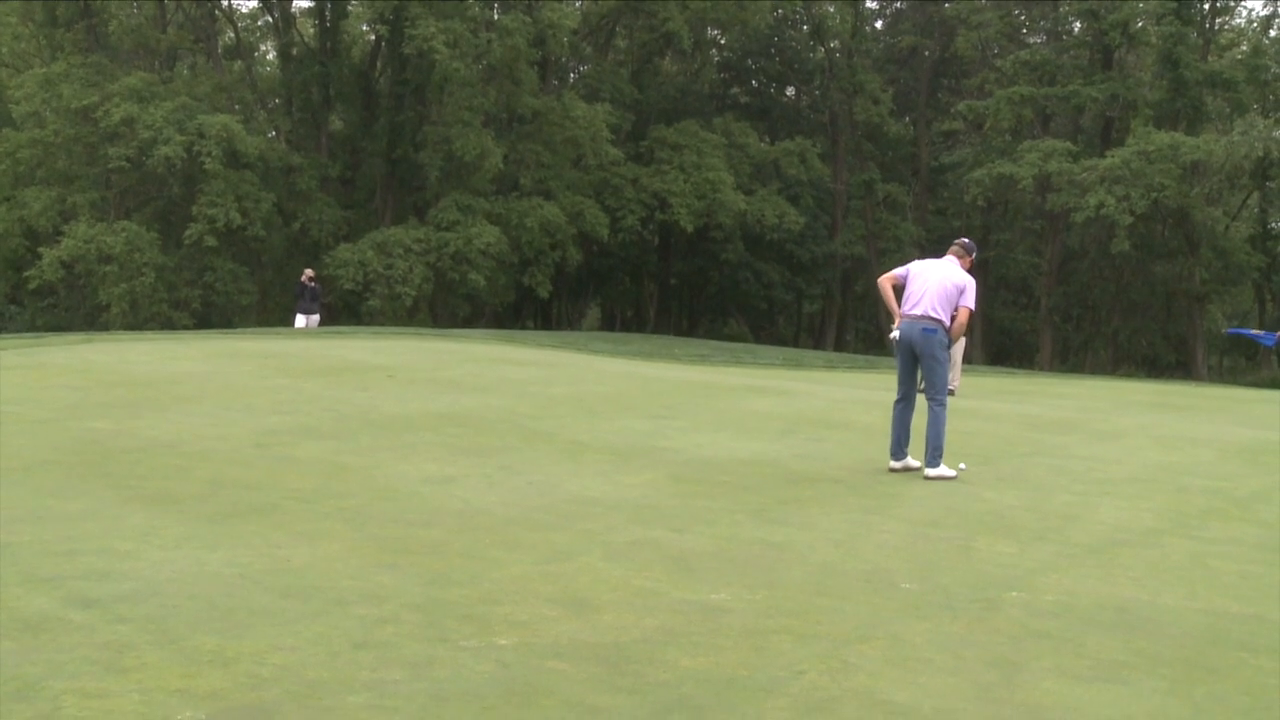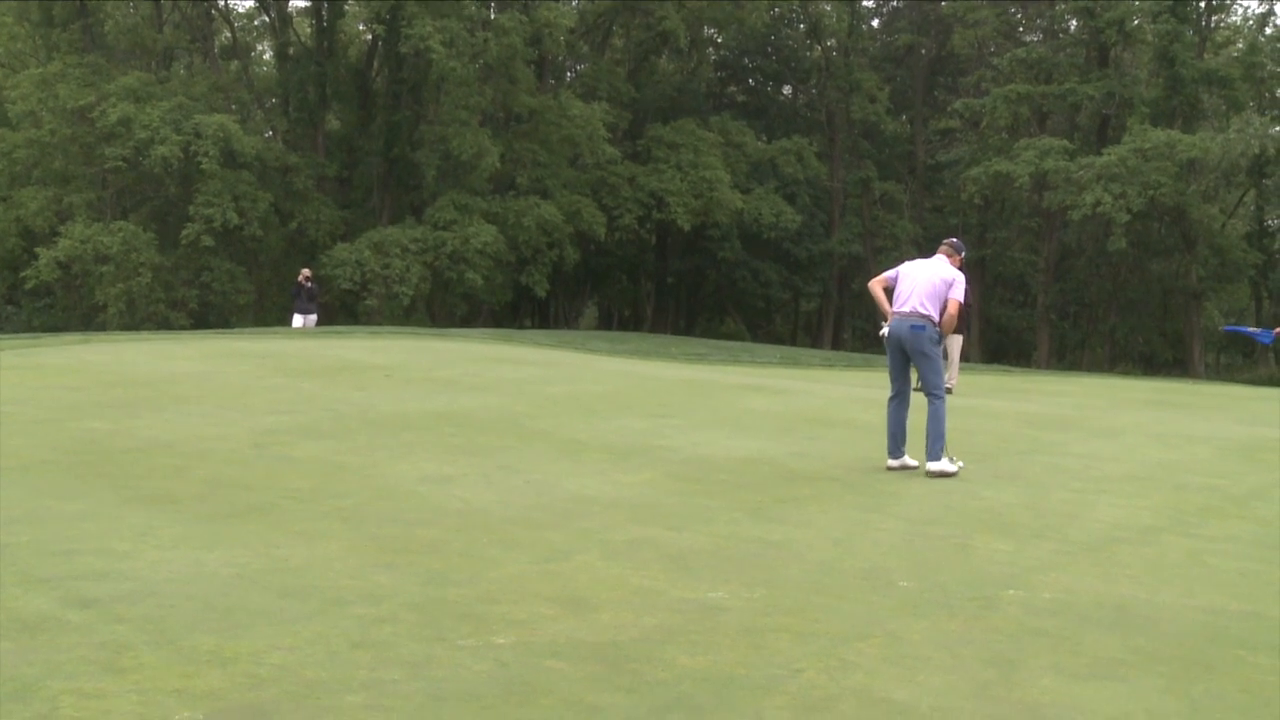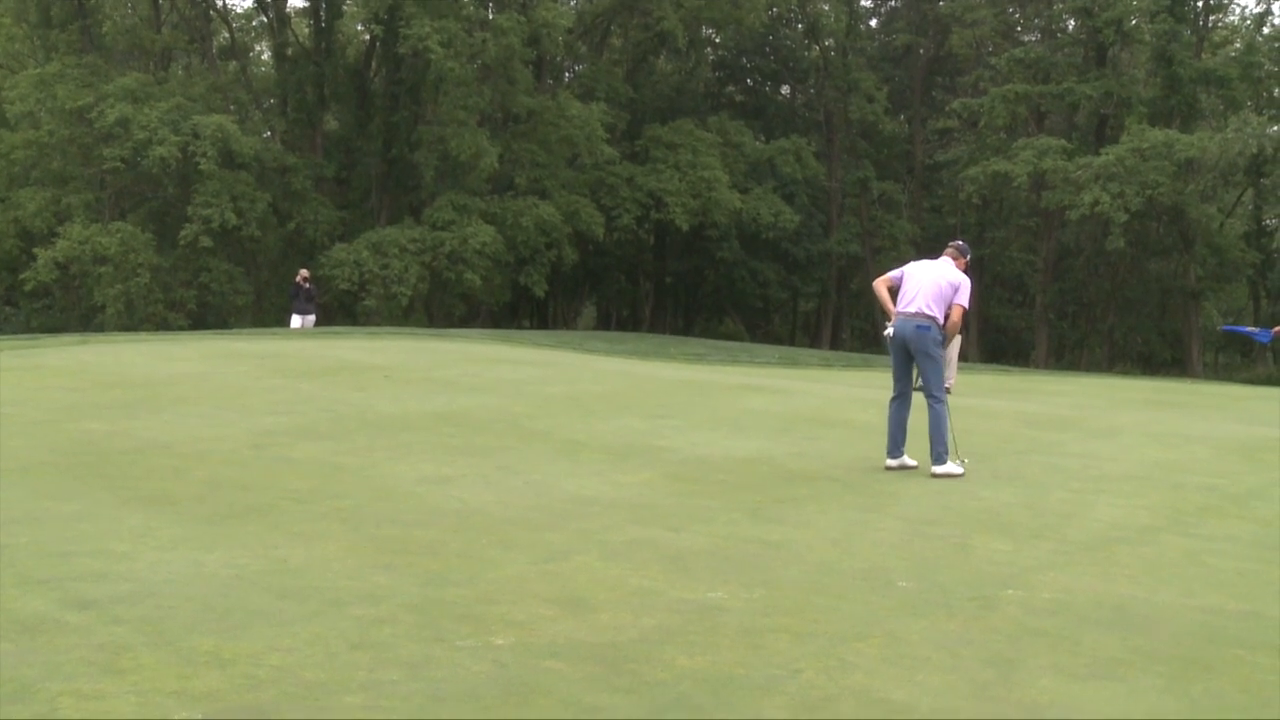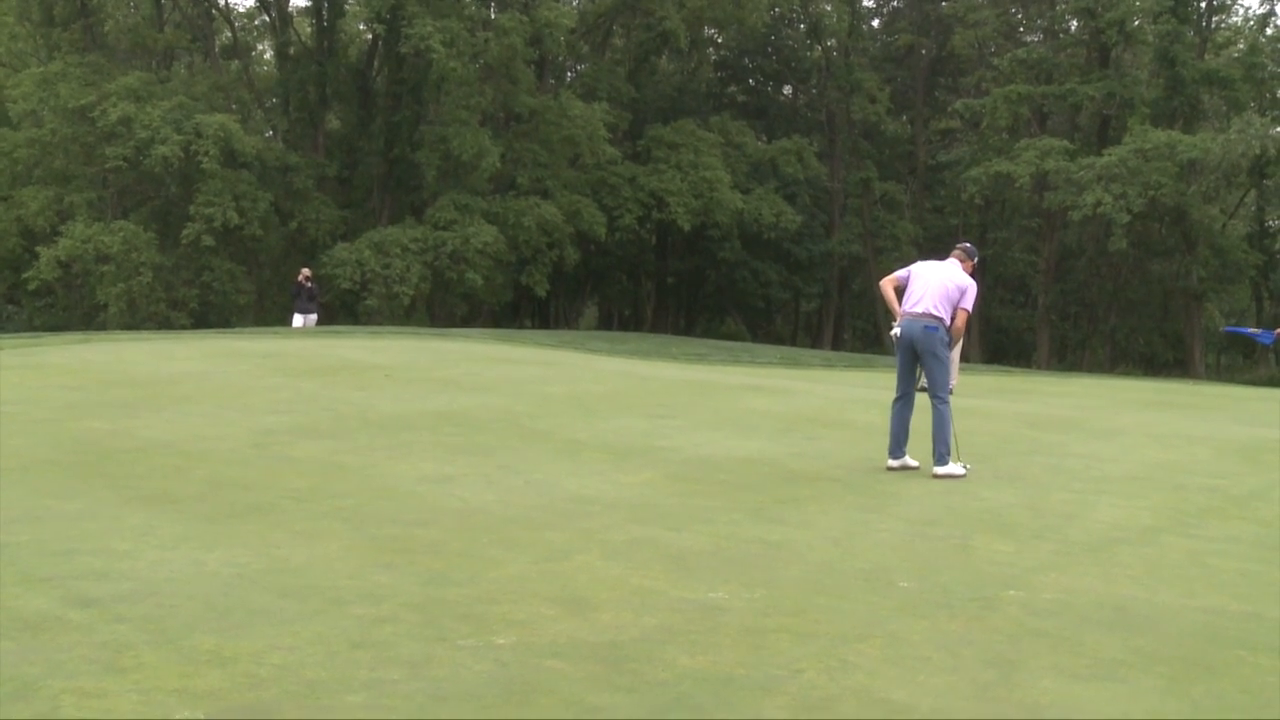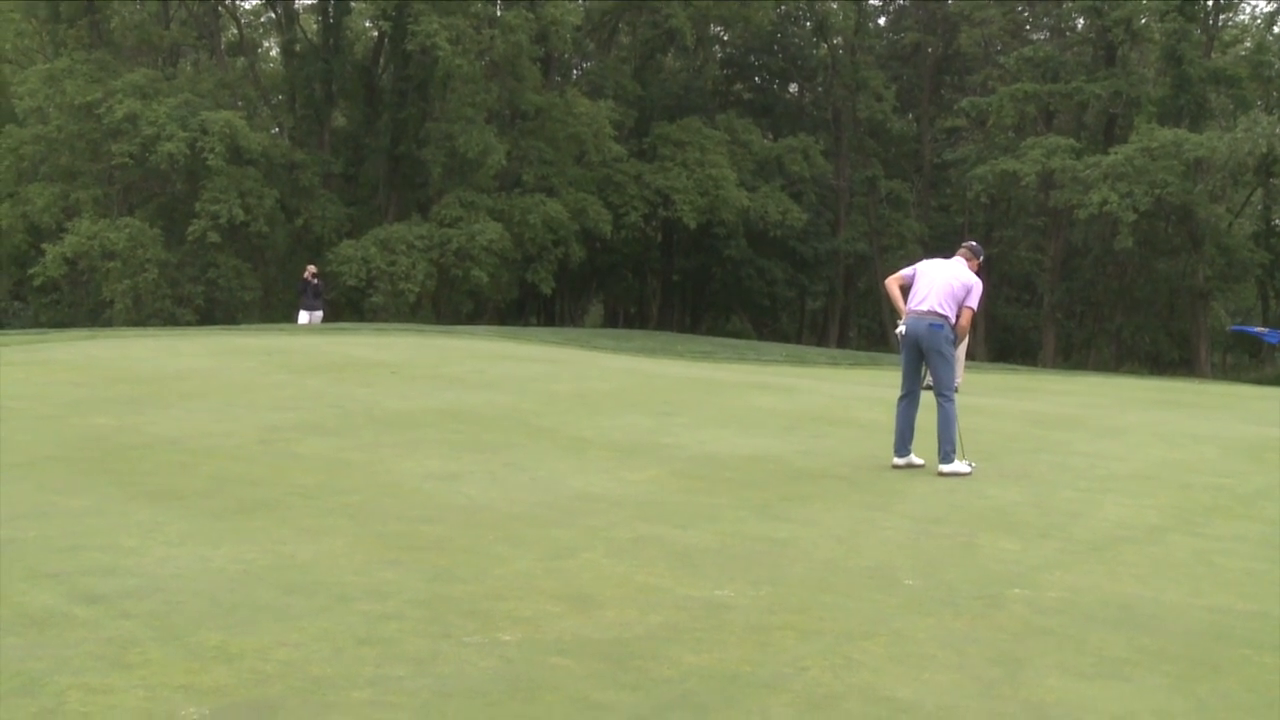
dt=0.3s
person 1, frame 1
left shoulder: (919, 264)
right shoulder: (966, 279)
left elbow: (883, 280)
right elbow: (961, 321)
left wrist: (898, 316)
right wrist: (947, 345)
left hip: (905, 330)
right hip: (932, 333)
left knee: (904, 396)
right knee: (937, 401)
left ankle: (899, 457)
right ankle: (933, 464)
person 1, frame 2
left shoulder: (910, 265)
right shoulder: (955, 274)
left elbow: (874, 284)
right elbow: (951, 313)
left wrist: (890, 315)
right wrist: (939, 339)
left hip: (895, 327)
right hip: (921, 329)
left knee: (898, 393)
right knee: (936, 395)
left ankle: (896, 455)
right ankle: (935, 458)
person 1, frame 3
left shoulder: (915, 265)
right shoulder: (961, 278)
left elbow: (879, 284)
right elbow: (954, 320)
left wrist: (894, 315)
right wrist: (943, 345)
left hip: (899, 327)
right hip: (925, 330)
left knee: (900, 394)
right knee: (935, 398)
left ankle: (895, 455)
right ankle: (940, 461)
person 1, frame 4
left shoulder: (921, 265)
right shoulder: (967, 281)
left elbow: (885, 283)
right elbow: (958, 324)
left wrist: (899, 316)
right wrist: (948, 348)
left hip: (905, 327)
right hip: (932, 331)
left knee: (903, 394)
right knee: (939, 399)
left ankle: (897, 455)
right ankle: (942, 462)
person 1, frame 5
left shoulder: (927, 263)
right shoulder: (973, 280)
left elbow: (891, 282)
right elbow: (964, 323)
left wrist: (904, 314)
right wrist: (953, 347)
left hip: (911, 325)
right hip: (937, 329)
left knee: (909, 392)
right knee: (945, 397)
left ankle: (902, 454)
right ankle: (947, 460)
